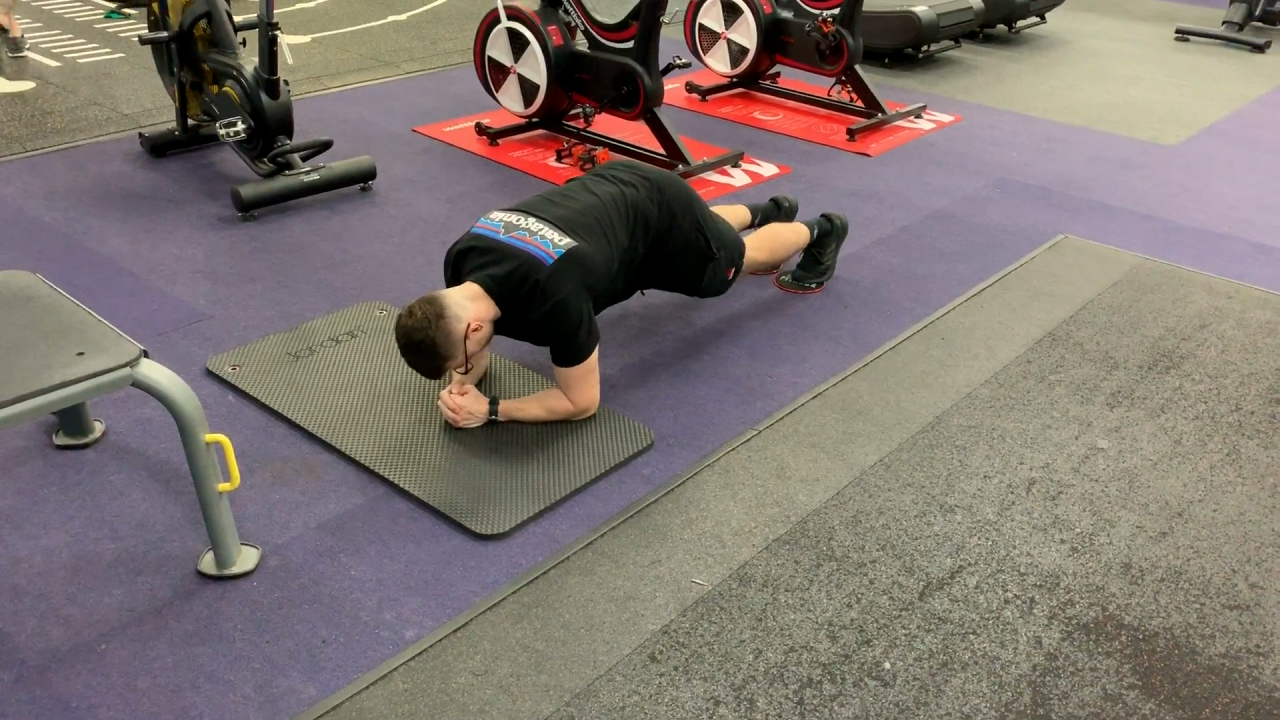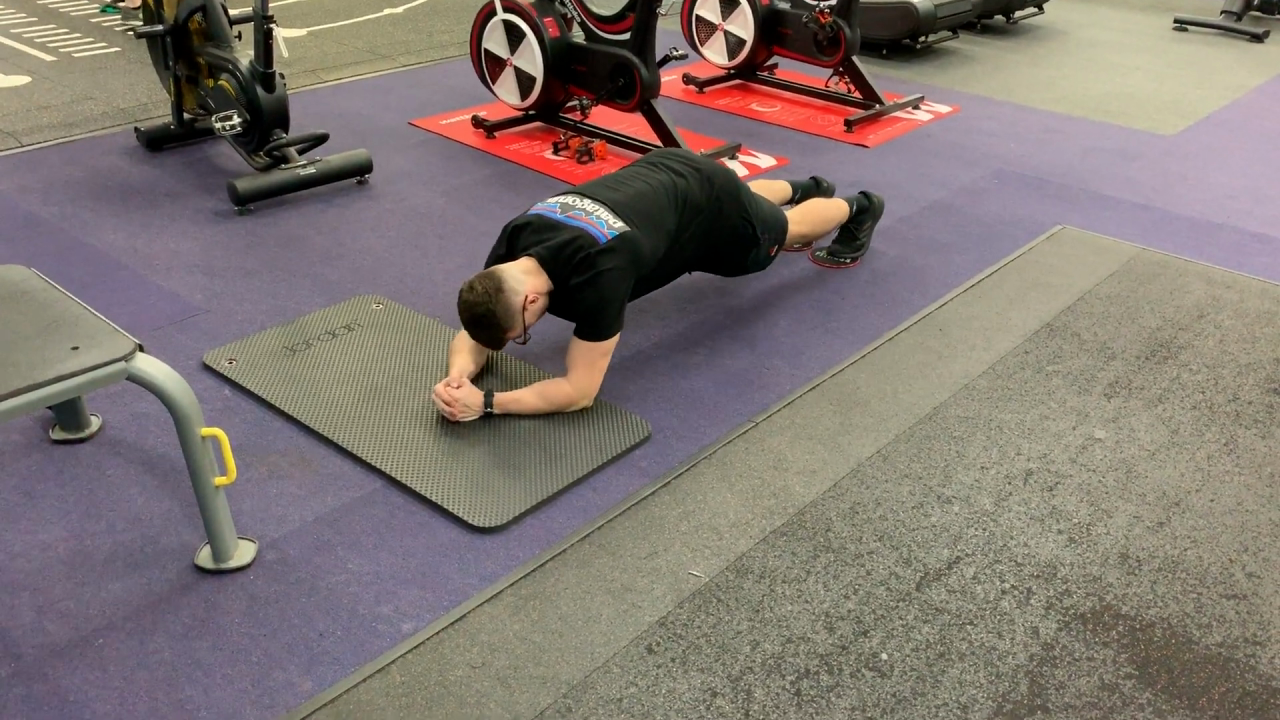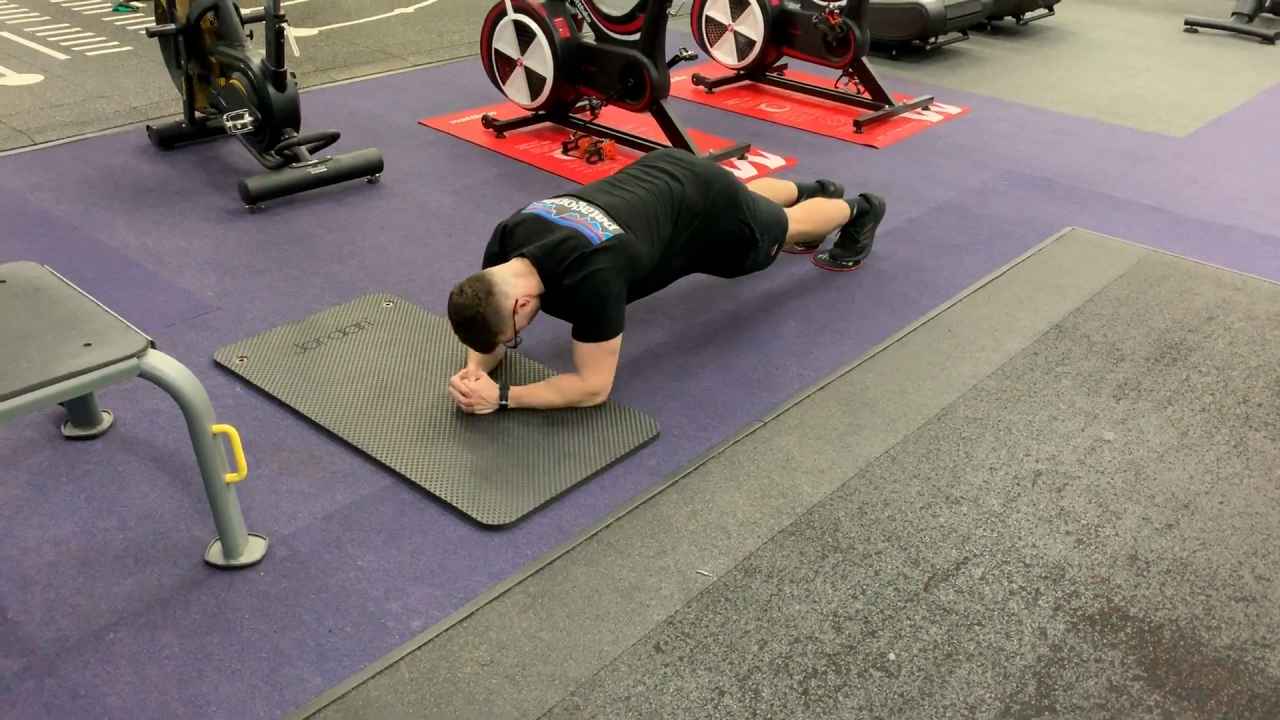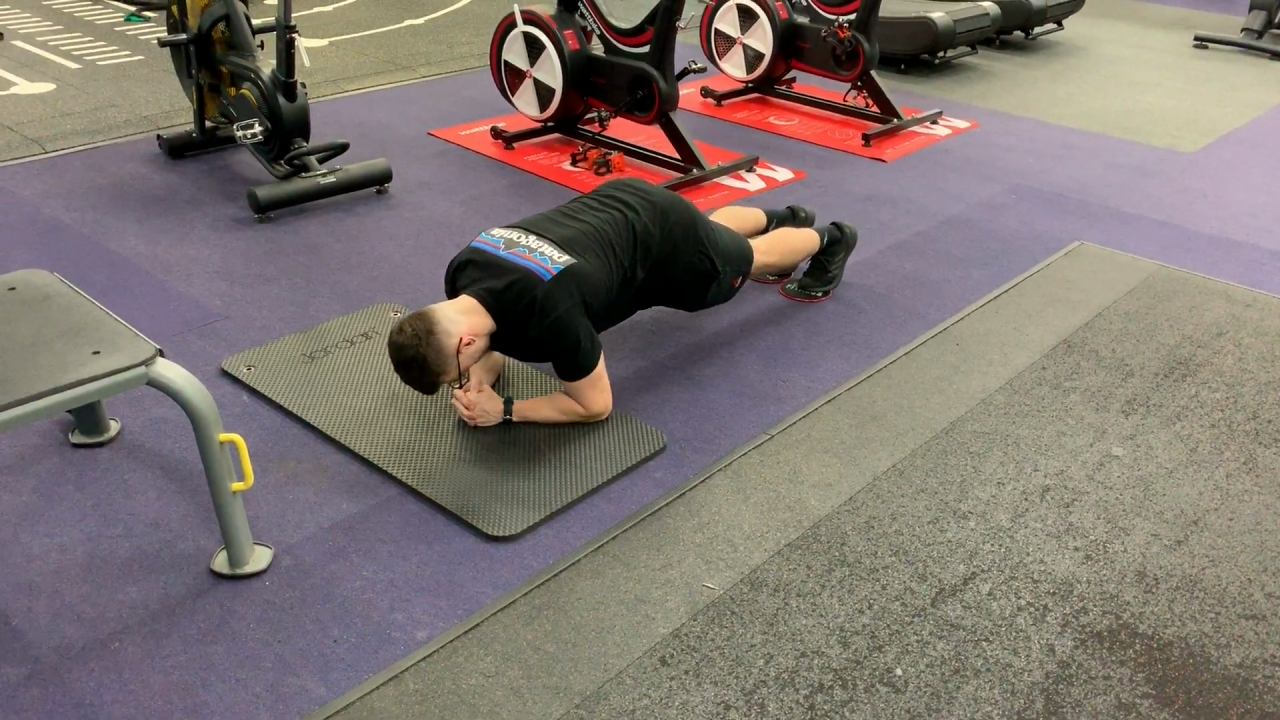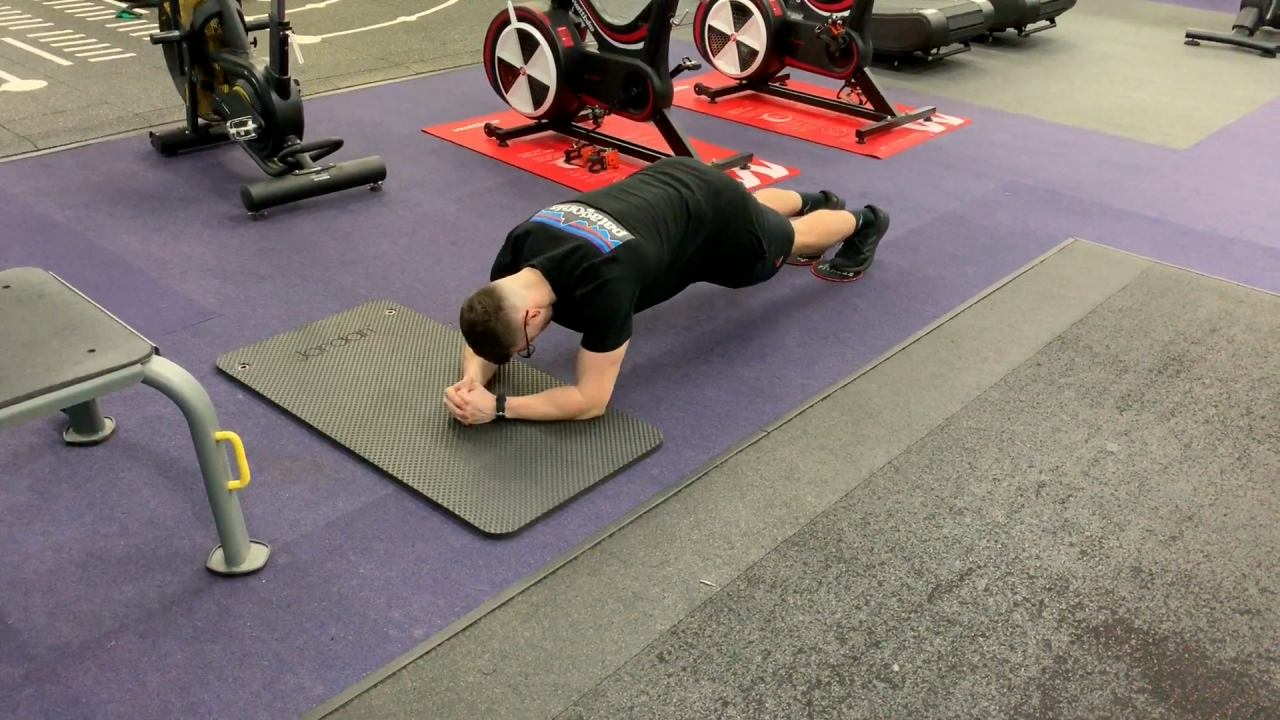
dt=1s
person 1, frame 1
left shoulder: (551, 297)
right shoulder: (462, 260)
left elbow: (582, 401)
right elbow: (475, 350)
left wrist: (490, 410)
right wrist: (461, 385)
left hip: (659, 209)
right hip: (614, 185)
left knee: (739, 260)
left ankle: (819, 232)
right ankle: (767, 212)
person 1, frame 2
left shoulder: (596, 276)
right shoulder: (514, 244)
left elbow: (580, 391)
right elbow: (473, 333)
left wrist: (486, 404)
right wrist: (456, 377)
left hip: (709, 199)
right hip: (663, 172)
left knee: (784, 230)
left ankle: (856, 209)
right ankle: (804, 189)
person 1, frame 3
left shoulder: (589, 278)
right shoulder: (506, 244)
left elbow: (593, 387)
right elbow: (490, 335)
left wrist: (501, 397)
right wrist: (477, 369)
left hip: (707, 205)
right hip: (662, 174)
left knee: (784, 228)
right knee: (751, 198)
left ankle: (859, 211)
right ankle: (814, 191)
person 1, frame 4
left shoulder: (549, 313)
right shoulder: (463, 274)
left elbow: (596, 405)
right elbow: (492, 347)
left wrist: (503, 409)
right wrist: (479, 382)
left hip: (666, 240)
right hip: (621, 204)
left knee: (750, 259)
right knee: (716, 230)
left ankle: (829, 239)
right ankle: (785, 218)
person 1, frame 5
left shoulder: (601, 287)
right shoulder: (519, 250)
left elbow: (590, 400)
right elbow: (484, 338)
left wrist: (496, 408)
right wrist: (471, 381)
left hip: (715, 213)
right hip: (671, 182)
left knee: (791, 240)
right knee: (763, 210)
left ankle: (862, 222)
right ankle: (816, 202)
